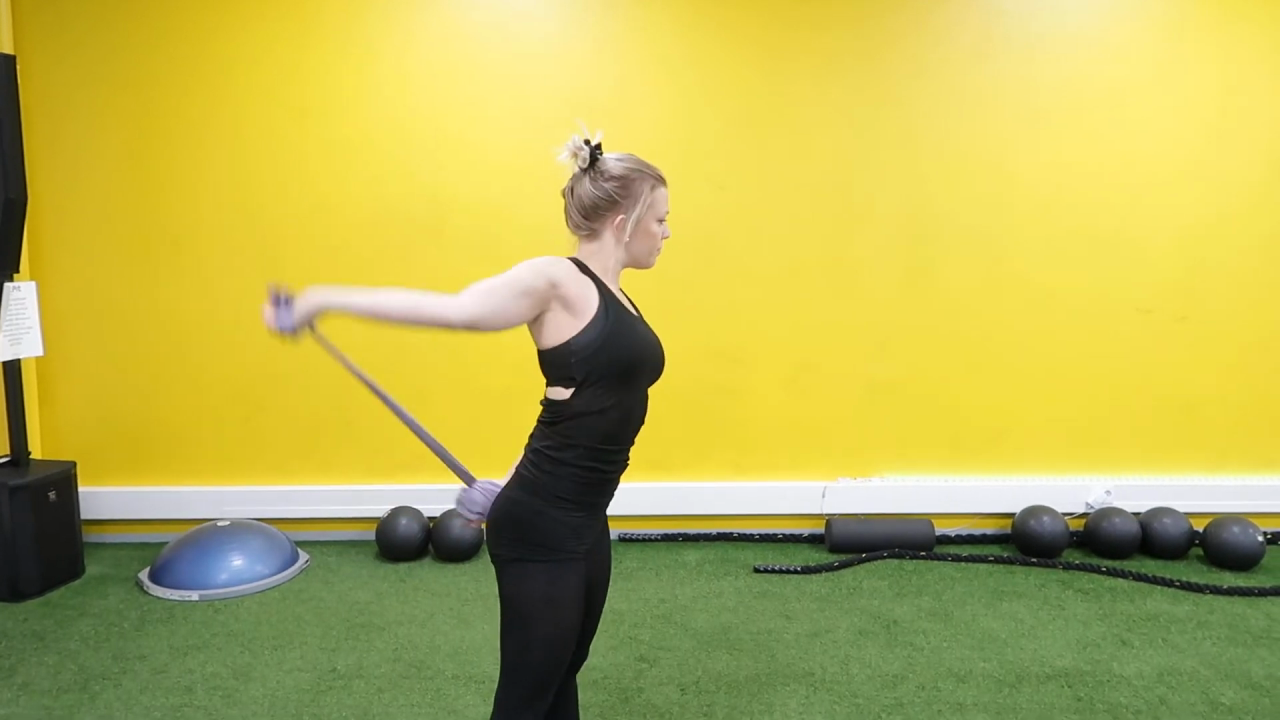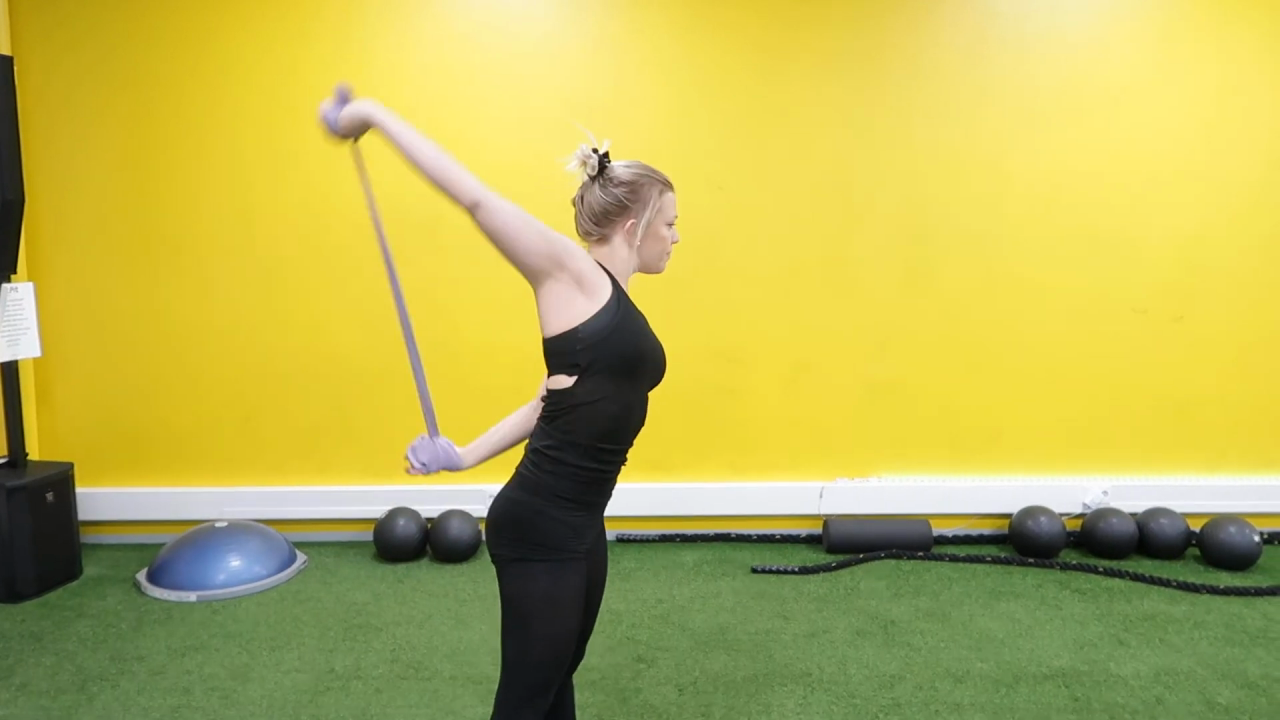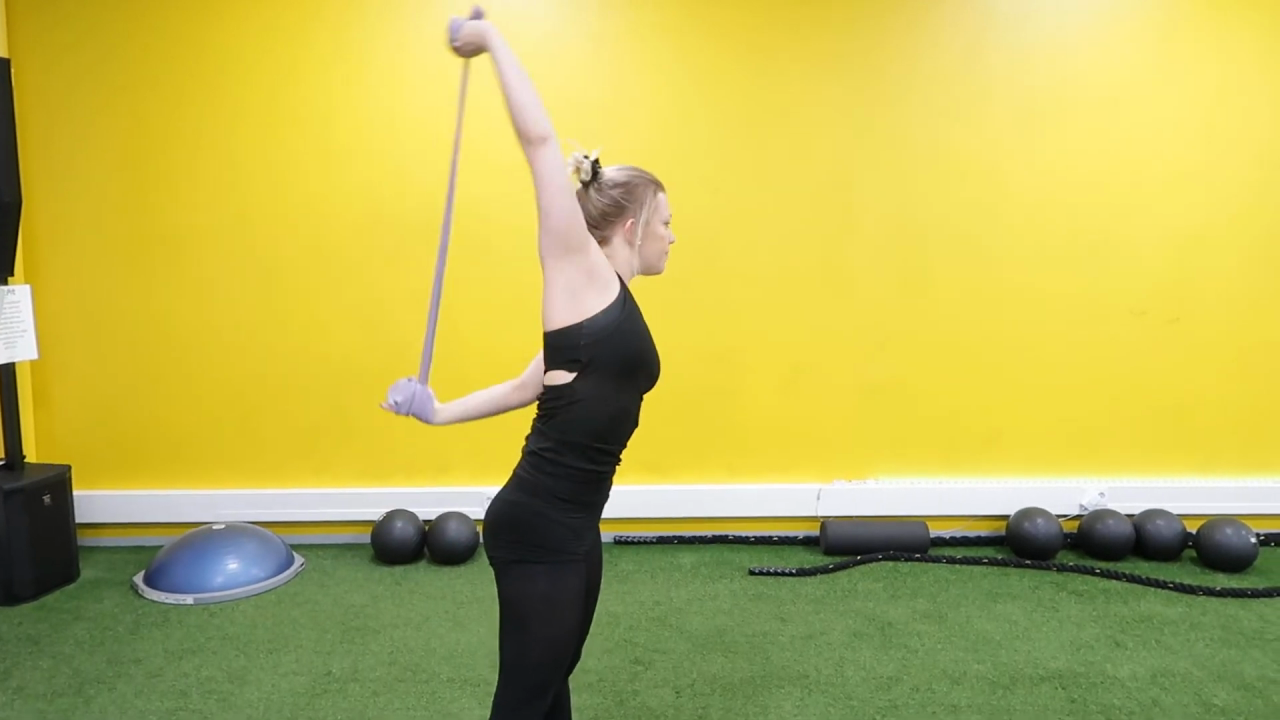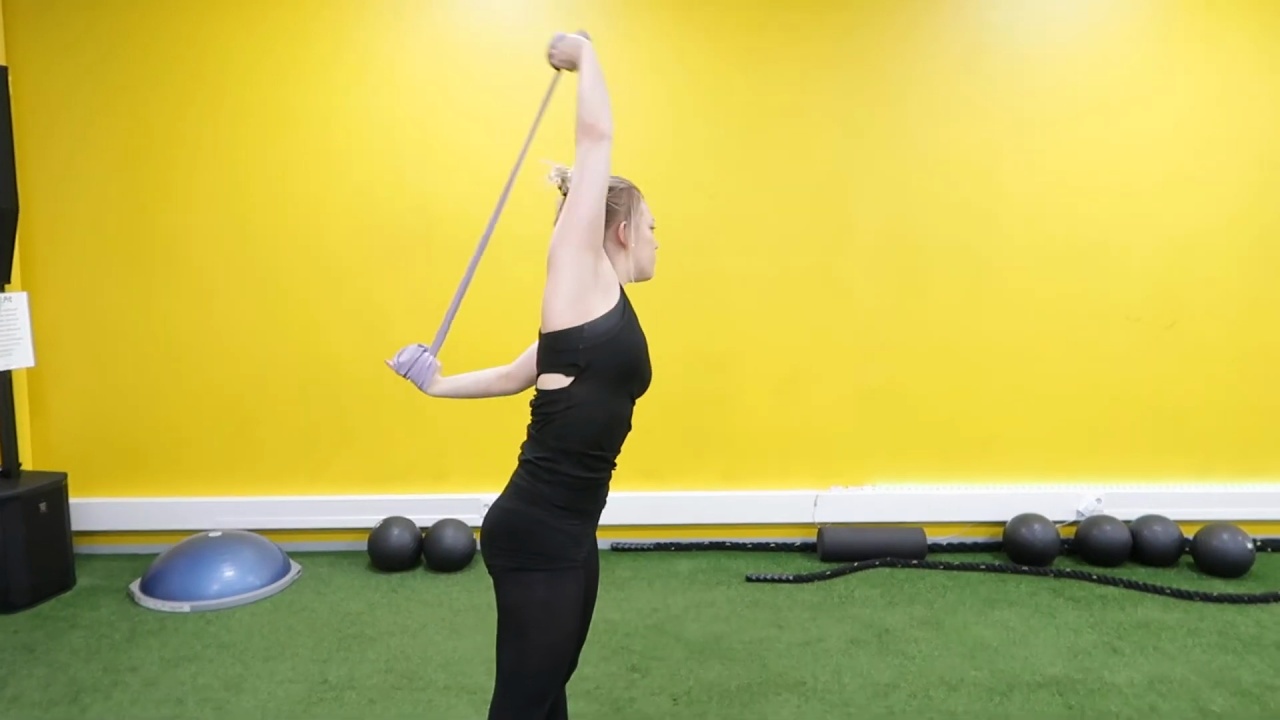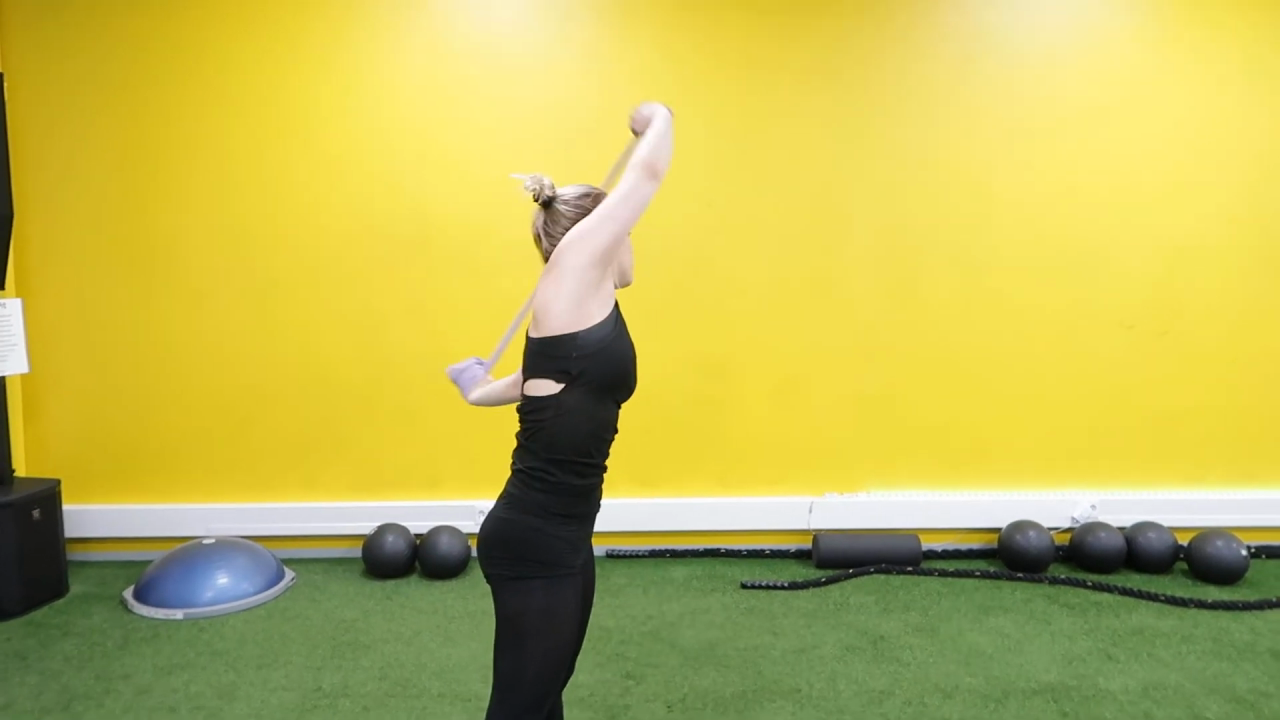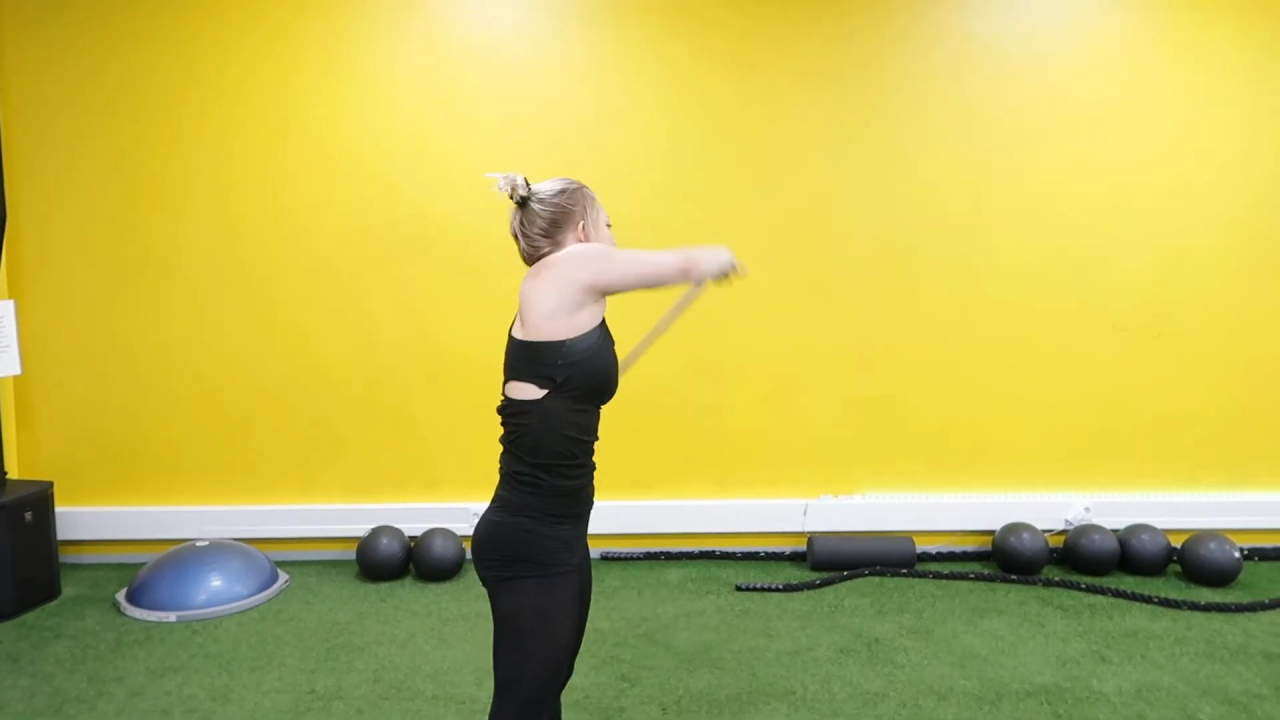
dt=0.2s
person 1, frame 1
left shoulder: (613, 301)
right shoulder: (559, 283)
right elbow: (456, 310)
left wrist: (513, 474)
right wrist: (331, 300)
left hip: (582, 524)
right hip: (540, 526)
person 1, frame 2
left shoulder: (618, 309)
right shoulder: (573, 274)
right elbow: (478, 199)
left wrist: (469, 453)
right wrist: (378, 118)
left hip: (578, 523)
right hip: (539, 526)
person 1, frame 3
left shoulder: (612, 308)
right shoulder: (578, 272)
left elbow: (532, 384)
right elbow: (540, 142)
left wrist: (445, 413)
right wrist: (495, 41)
left hip: (571, 524)
right hip: (538, 525)
person 1, frame 4
left shoulder: (599, 308)
right shoulder: (578, 276)
left elbow: (520, 374)
right elbow: (594, 139)
left wrist: (444, 385)
right wrist: (583, 56)
left hip: (566, 531)
right hip: (537, 534)
person 1, frame 5
left shoulder: (579, 308)
right shoulder: (577, 274)
left elbow: (523, 387)
right elbow: (644, 174)
left wrist: (489, 388)
right wrist: (657, 120)
left hip: (563, 537)
right hip: (535, 541)
person 1, frame 6
left shoulder: (560, 305)
right shoulder: (569, 271)
right elbow: (685, 264)
right wrist: (717, 257)
left hip: (556, 538)
right hip: (528, 543)
